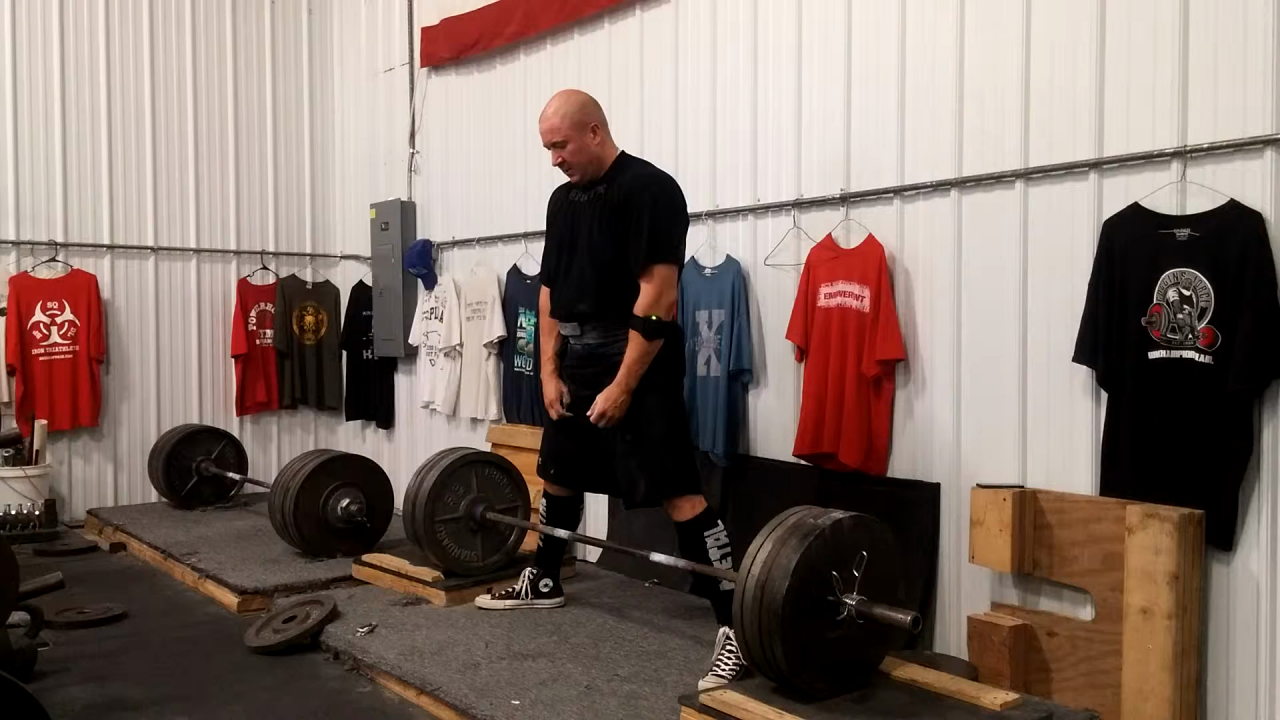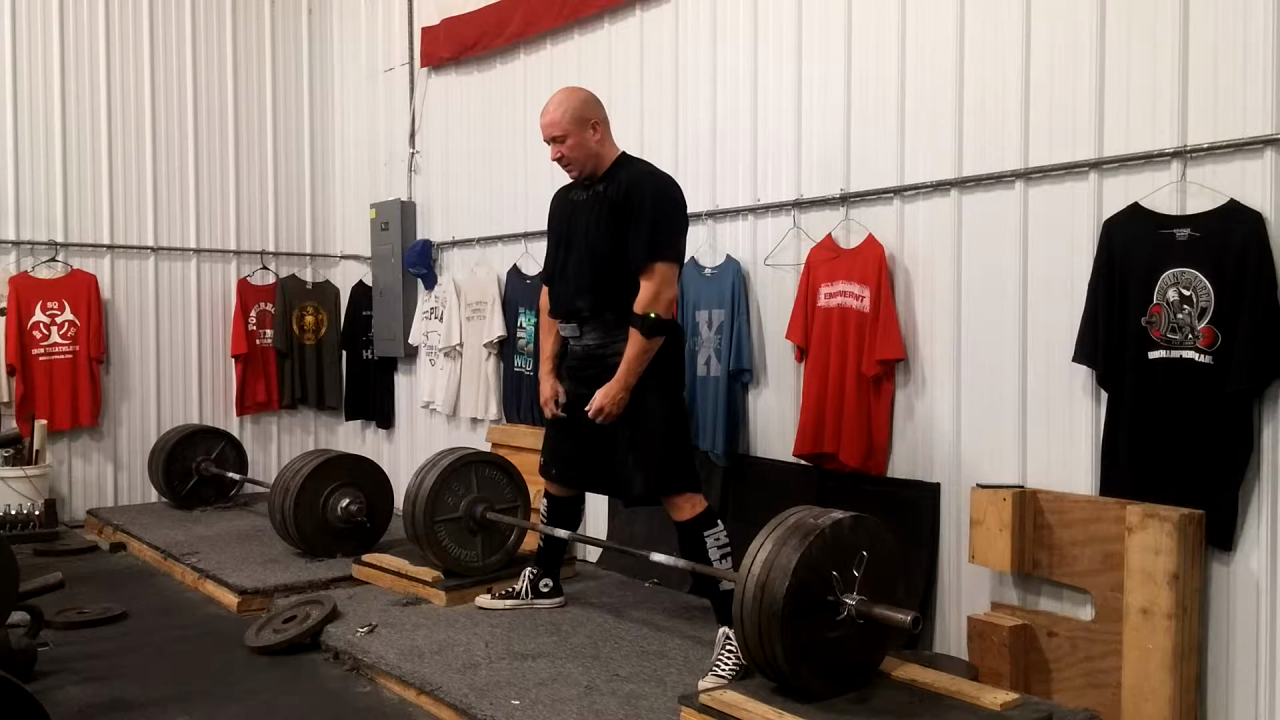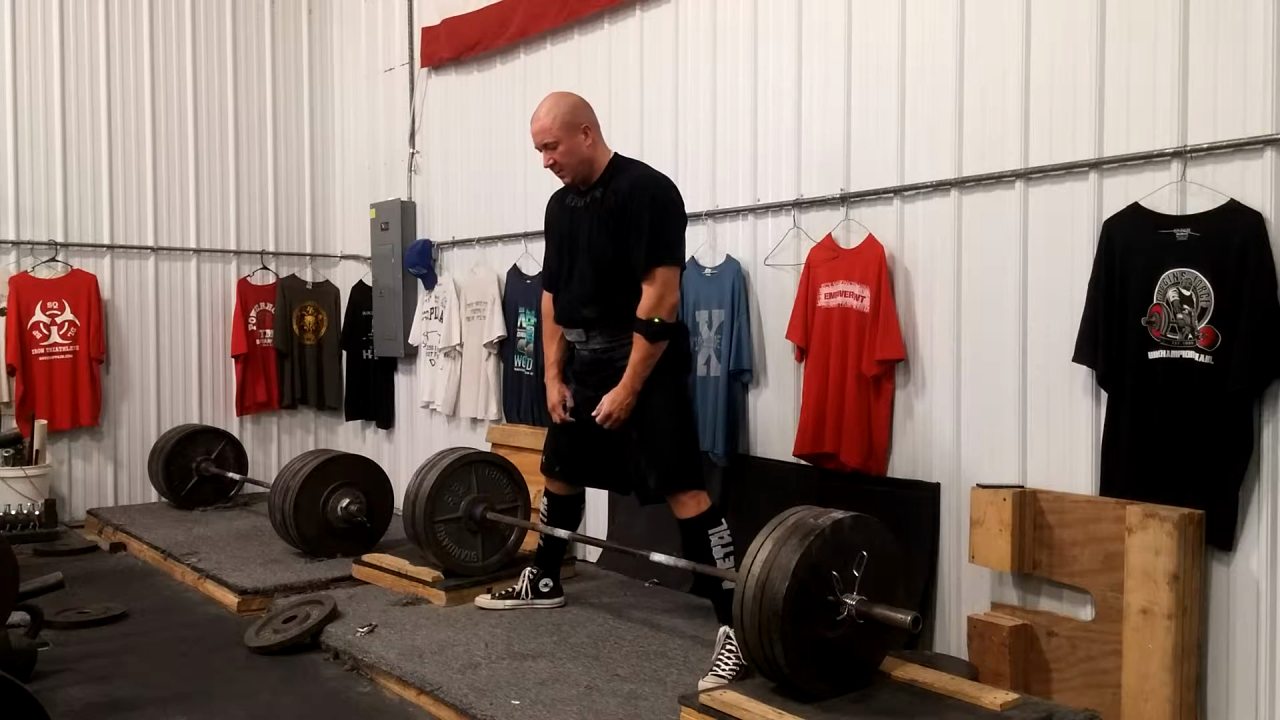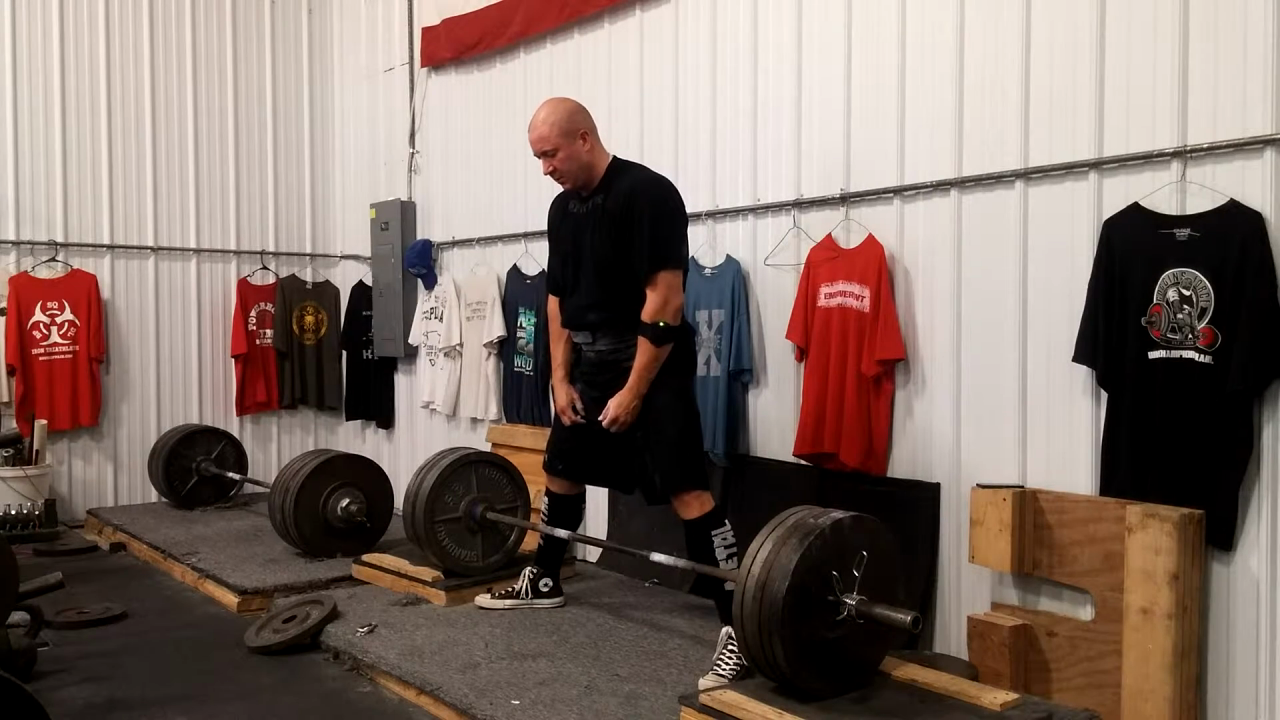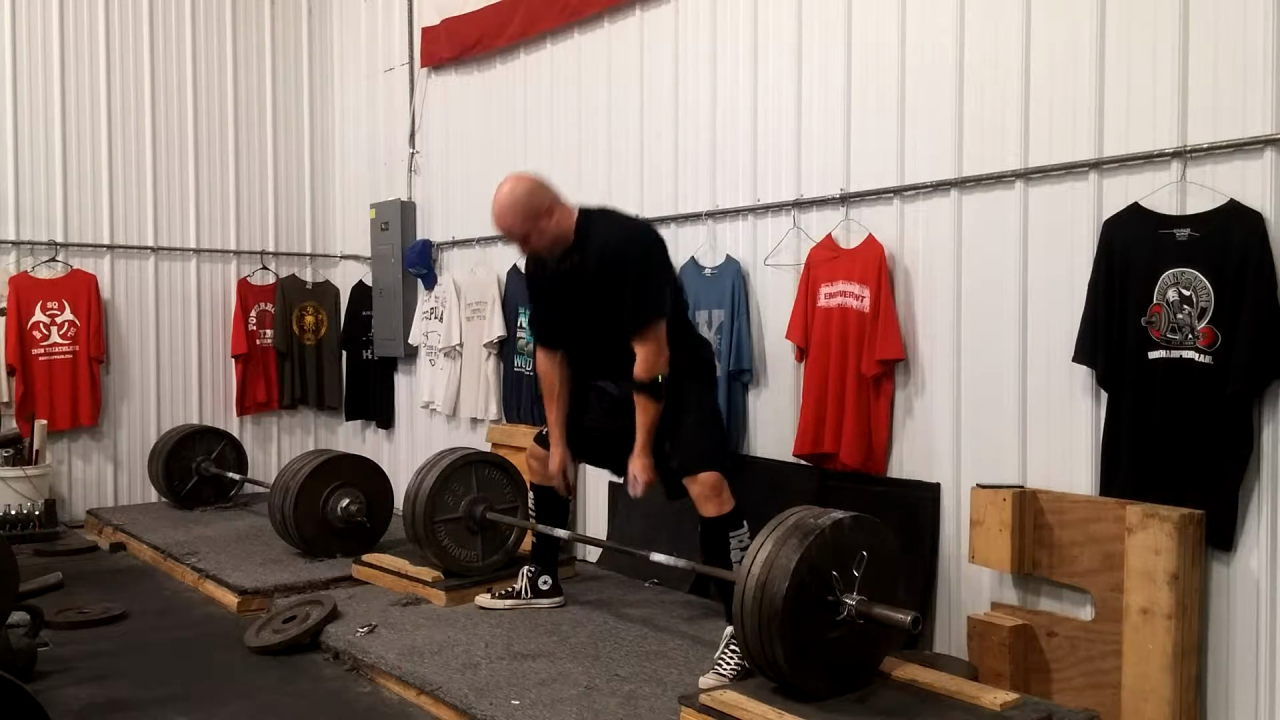
dt=0.7s
person 1, frame 1
left shoulder: (649, 190)
right shoulder: (563, 199)
left elbow: (658, 295)
right elbow: (550, 290)
left wrist: (623, 388)
right wrist: (550, 372)
left hip: (637, 367)
right hip: (578, 365)
left knee: (675, 492)
right knee: (557, 474)
left ankle: (733, 626)
right ankle: (543, 580)
person 1, frame 2
left shoulder: (648, 188)
right shoulder: (565, 199)
left elbow: (659, 292)
right elbow: (551, 290)
left wrist: (622, 384)
right wrist: (547, 371)
left hip: (636, 366)
right hip: (577, 366)
left knee: (676, 491)
right knee: (558, 475)
left ankle: (733, 626)
right ankle: (543, 579)
person 1, frame 3
left shoulder: (645, 191)
right shoulder: (560, 205)
left elbow: (661, 295)
right elbow: (553, 295)
left wrist: (628, 388)
right wrist: (554, 376)
left hip: (646, 365)
right hip: (584, 363)
left knee: (681, 489)
right knee: (559, 471)
left ankle: (734, 626)
right ankle: (543, 580)
person 1, frame 4
left shoulder: (647, 193)
right shoulder: (563, 208)
left elbow: (665, 299)
right elbow: (559, 299)
left wrist: (634, 392)
right wrist: (561, 378)
left hip: (651, 364)
right hip: (590, 363)
left knee: (685, 491)
right knee: (560, 469)
left ankle: (737, 628)
right ankle: (543, 579)
person 1, frame 5
left shoulder: (625, 243)
right shoulder: (541, 265)
left elbow: (652, 350)
right elbow: (550, 353)
left wrist: (642, 450)
right wrist: (558, 441)
left hip: (676, 379)
right hip: (602, 382)
left knee: (707, 484)
right knee: (542, 458)
left ankle: (741, 630)
right ankle: (541, 580)
